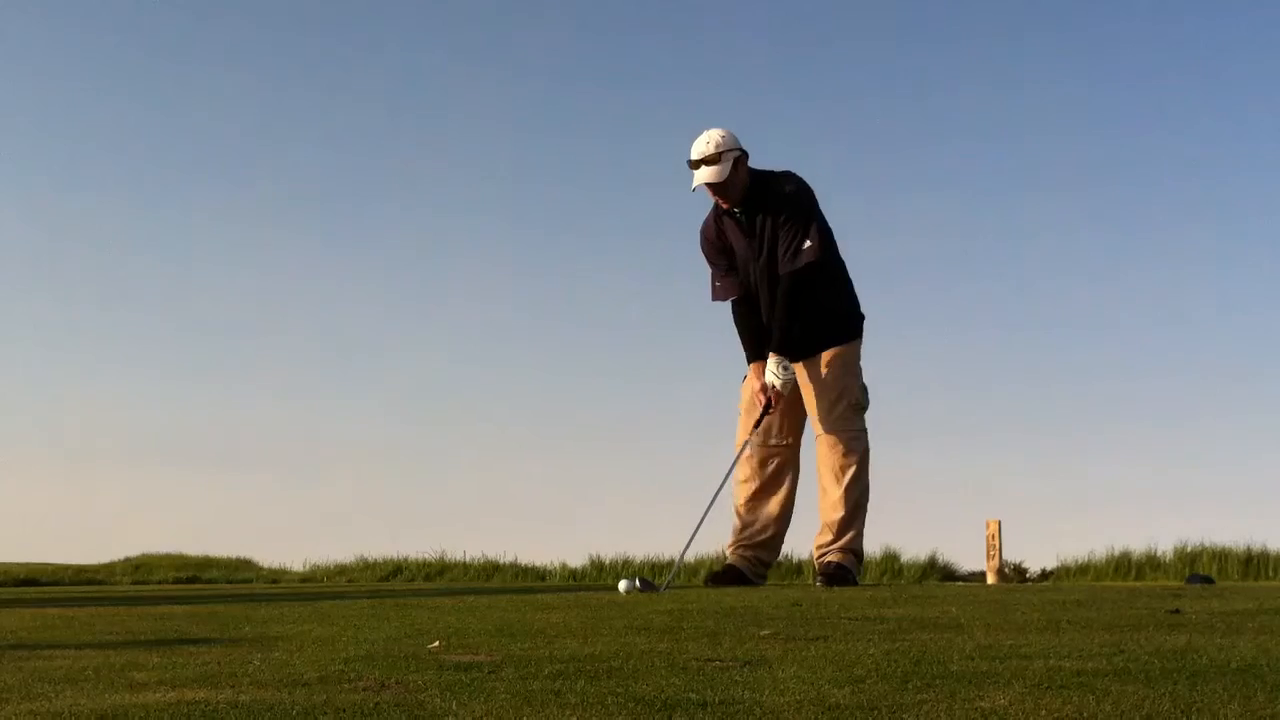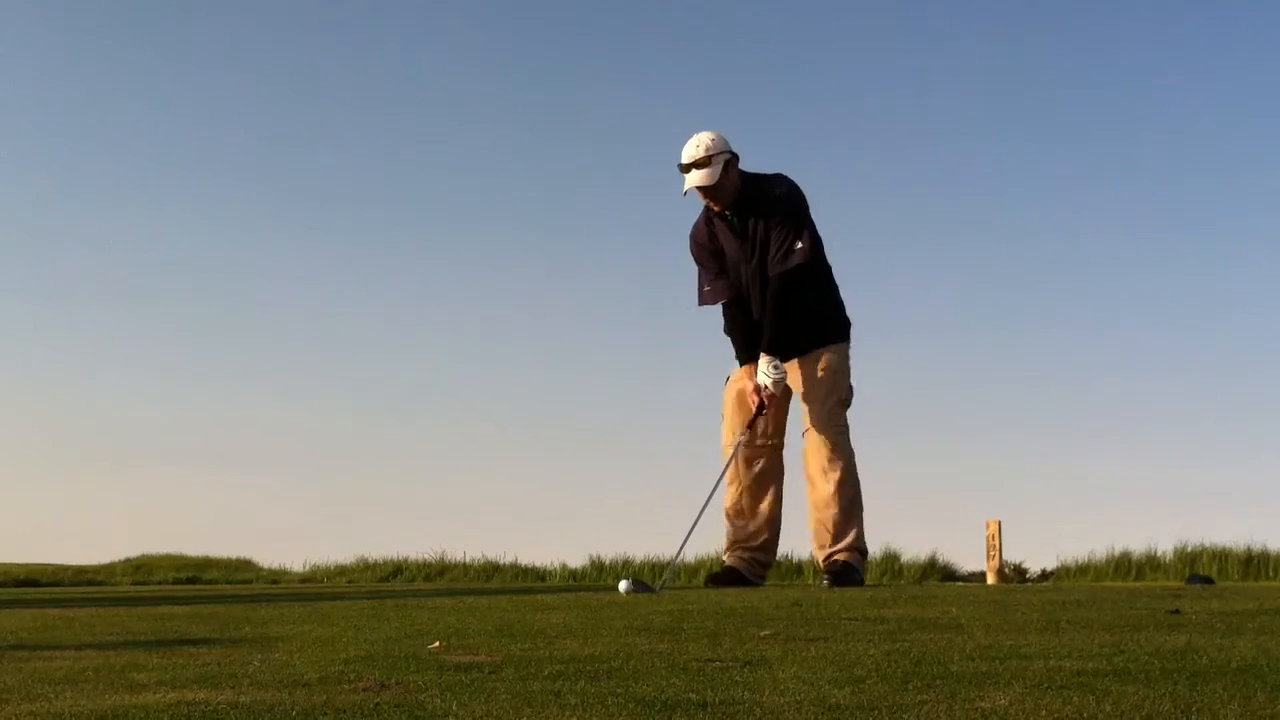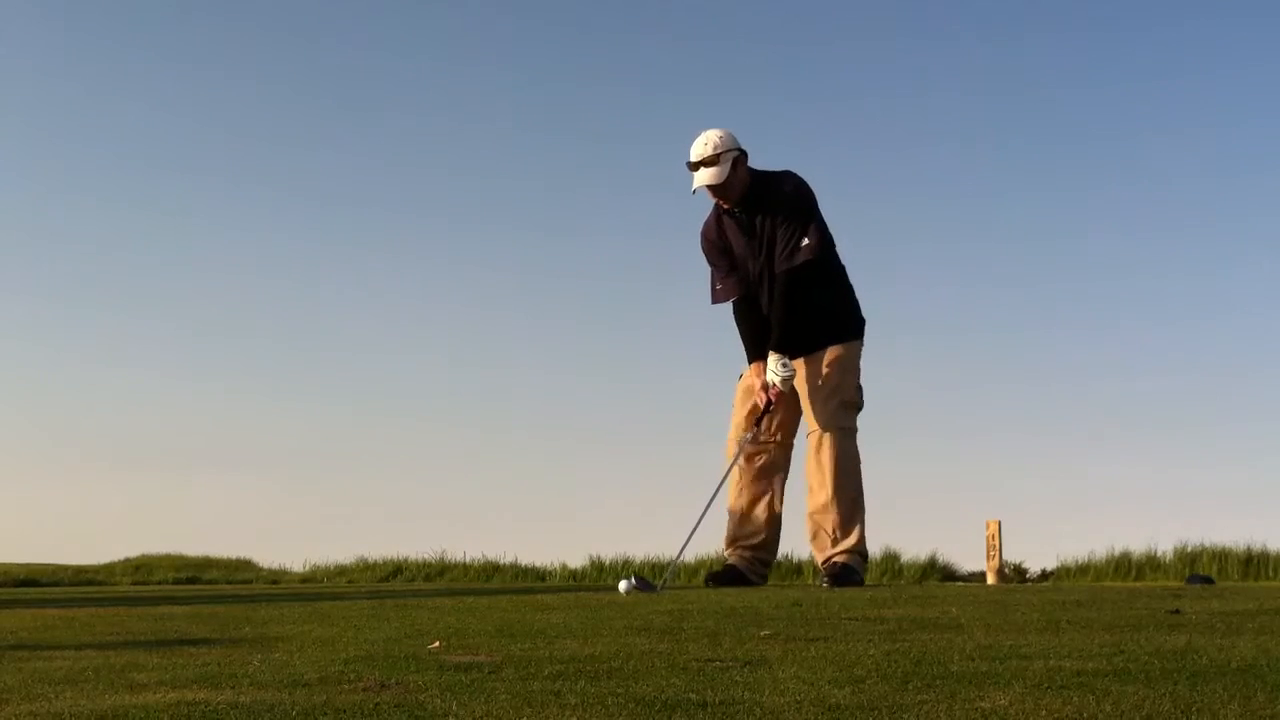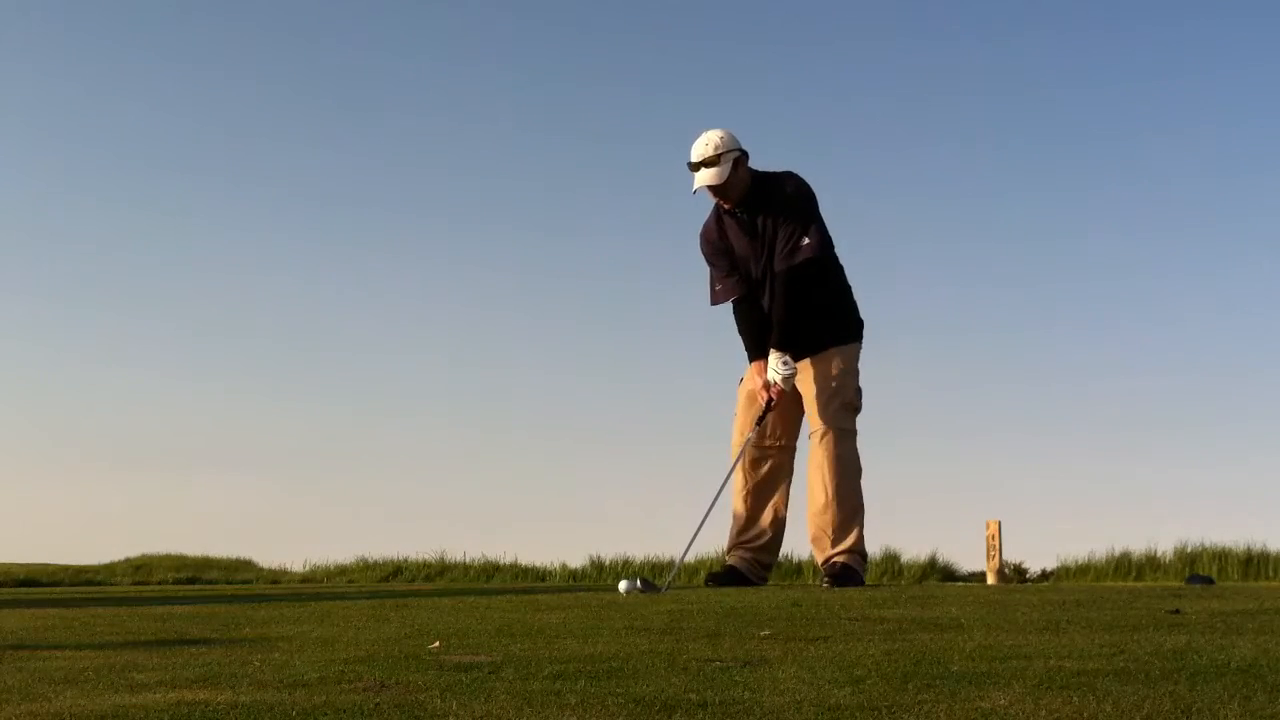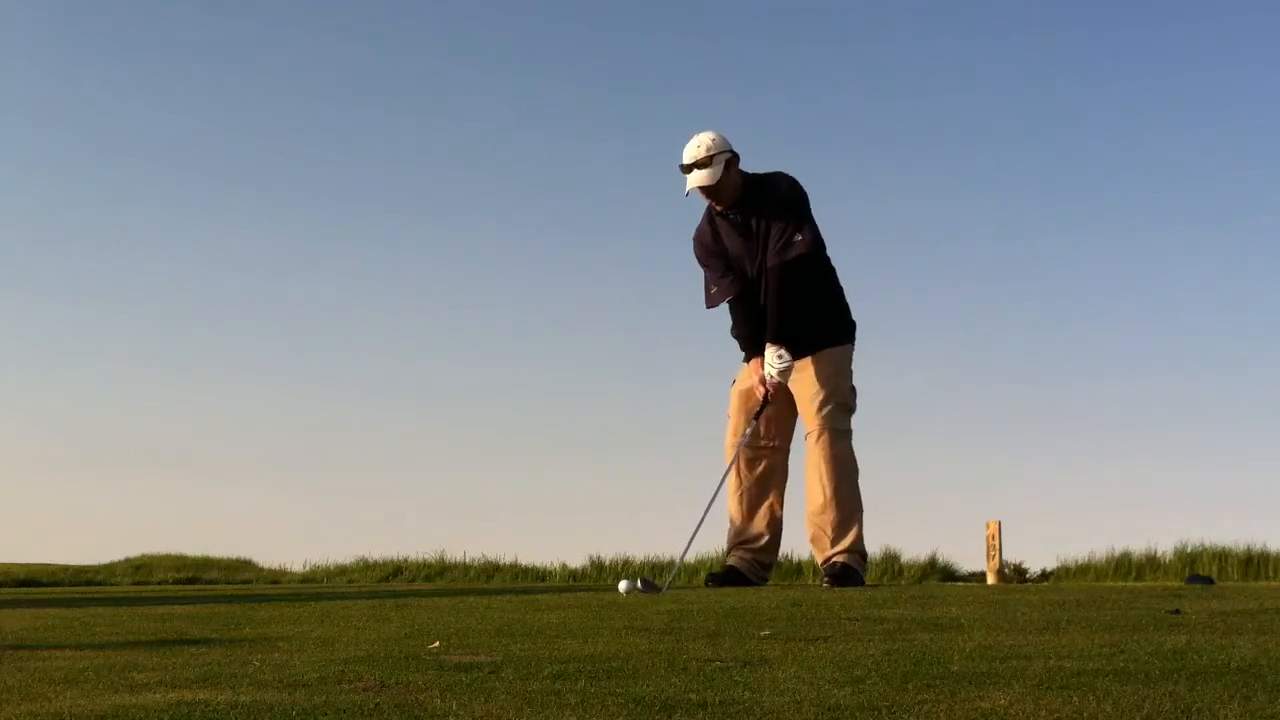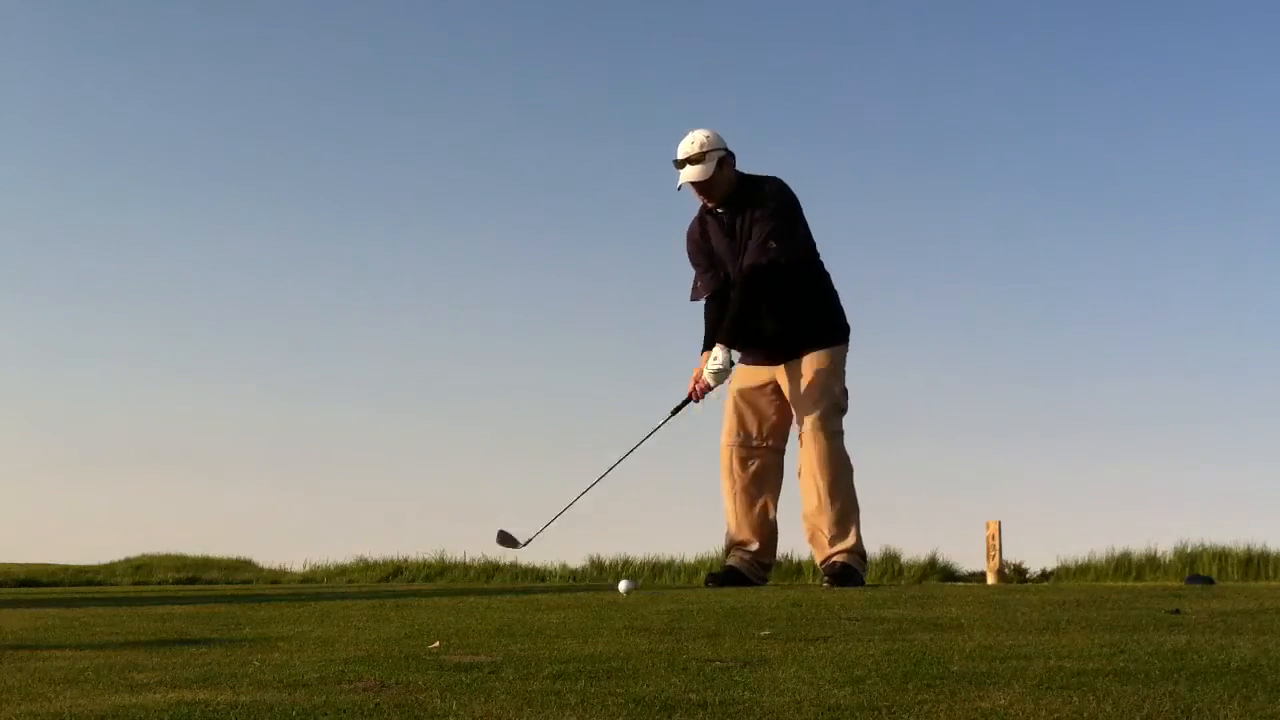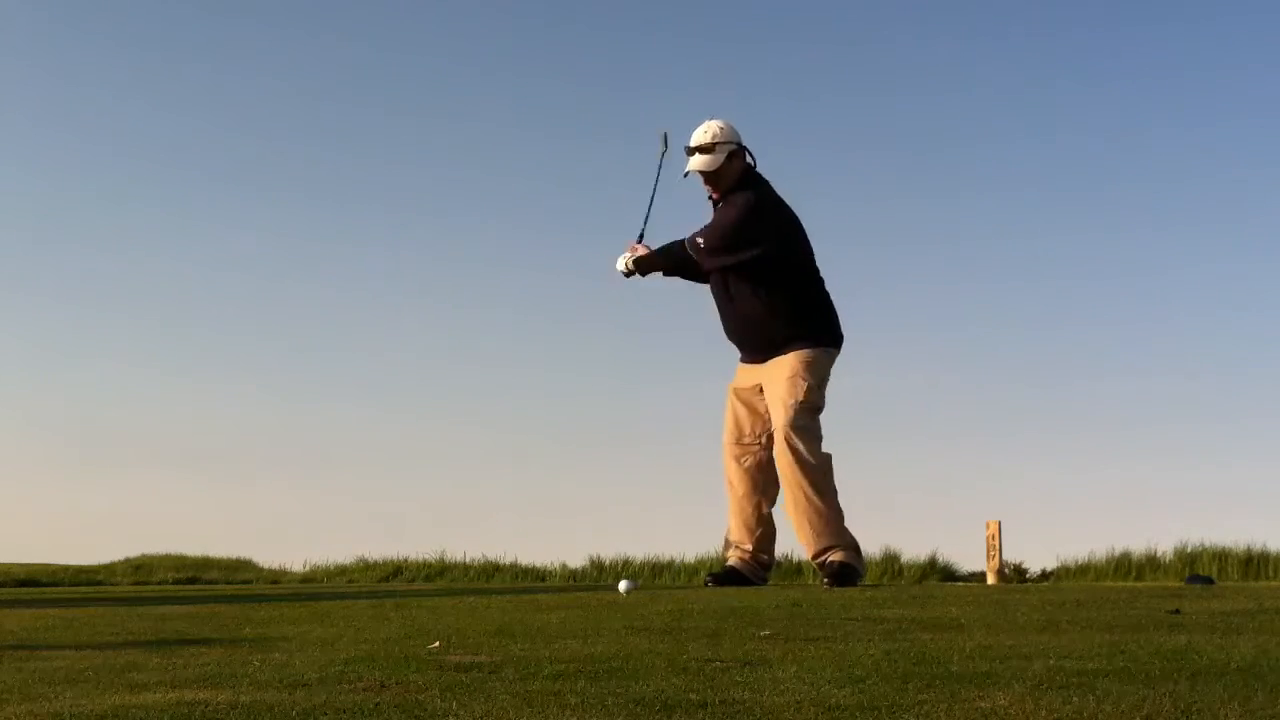
dt=0.3s
person 1, frame 1
left shoulder: (790, 194)
right shoulder: (714, 230)
left elbow: (797, 279)
right elbow: (740, 300)
left wrist: (779, 355)
right wrist: (757, 364)
left hip: (827, 335)
right hip: (767, 348)
left knee: (839, 438)
right knee: (761, 447)
left ankle: (838, 558)
right ankle: (748, 559)
person 1, frame 2
left shoulder: (780, 196)
right shoulder: (704, 233)
left elbow: (786, 280)
right elbow: (730, 302)
left wrist: (770, 355)
right wrist: (748, 365)
left hip: (816, 339)
right hip: (756, 348)
left knee: (825, 435)
right knee: (745, 447)
left ankle: (843, 557)
right ankle: (747, 560)
person 1, frame 3
left shoulder: (789, 193)
right shoulder: (715, 230)
left elbow: (795, 276)
right elbow: (742, 300)
left wrist: (779, 353)
right wrist: (757, 362)
left hip: (828, 335)
right hip: (766, 348)
left knee: (829, 433)
right knee: (750, 442)
left ankle: (842, 558)
right ankle: (747, 558)
person 1, frame 4
left shoulder: (790, 193)
right shoulder: (714, 231)
left elbow: (795, 275)
right elbow: (742, 299)
left wrist: (780, 350)
right wrist: (758, 360)
left hip: (827, 338)
right hip: (766, 349)
left knee: (830, 435)
right knee: (756, 444)
left ankle: (842, 558)
right ankle: (749, 559)
person 1, frame 5
left shoulder: (782, 193)
right shoulder: (707, 234)
left elbow: (786, 271)
right elbow: (737, 298)
left wrist: (777, 345)
right wrist: (755, 357)
left hip: (819, 340)
right hip: (760, 350)
left knee: (826, 436)
right knee: (748, 443)
left ankle: (842, 558)
right ankle: (749, 558)
person 1, frame 6
left shoulder: (771, 197)
right shoulder: (699, 231)
left elbow: (757, 275)
right elbow: (716, 296)
left wrist: (725, 350)
right wrist: (711, 352)
left hip: (812, 342)
right hip: (755, 353)
left knee: (819, 437)
right knee: (742, 447)
left ankle: (841, 556)
right ankle: (749, 558)
person 1, frame 7
left shoulder: (754, 204)
right shoulder: (728, 202)
left elbow: (700, 253)
right elbow: (703, 264)
left wrist: (646, 259)
right wrist: (654, 259)
left hip: (800, 344)
right hip: (755, 351)
left knee: (792, 434)
right knee: (742, 447)
left ankle: (838, 556)
right ankle: (747, 559)
